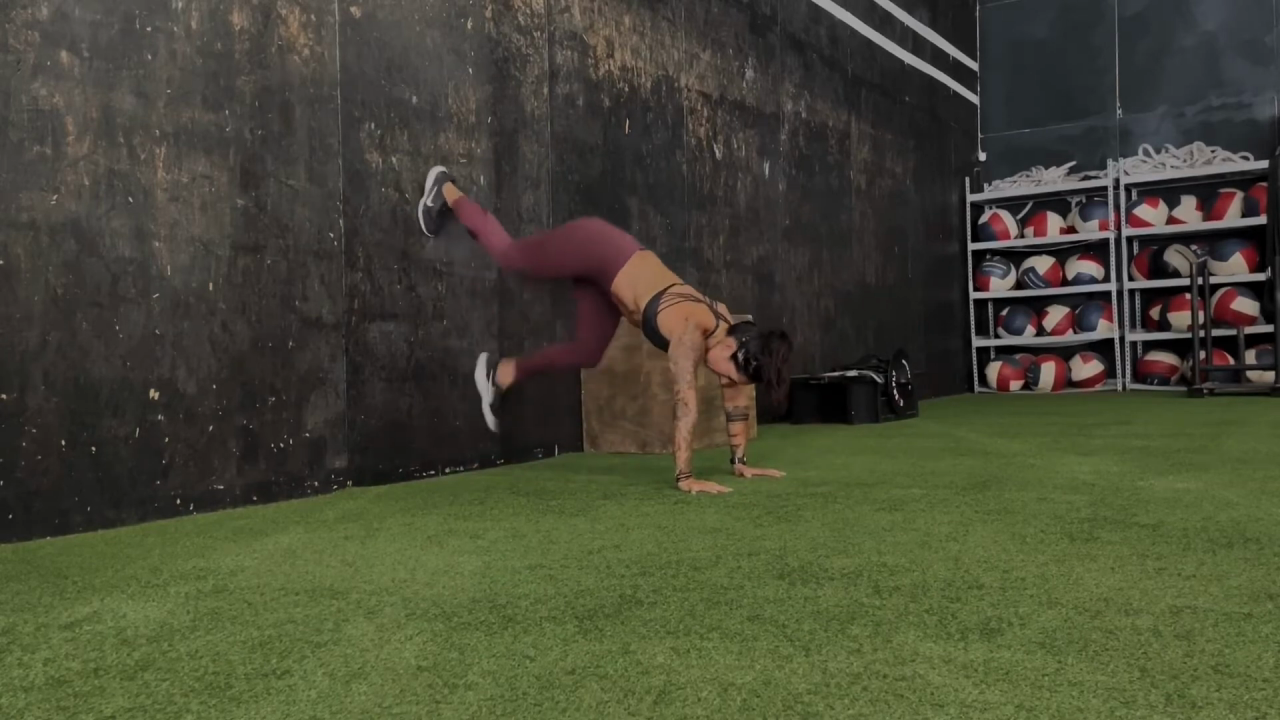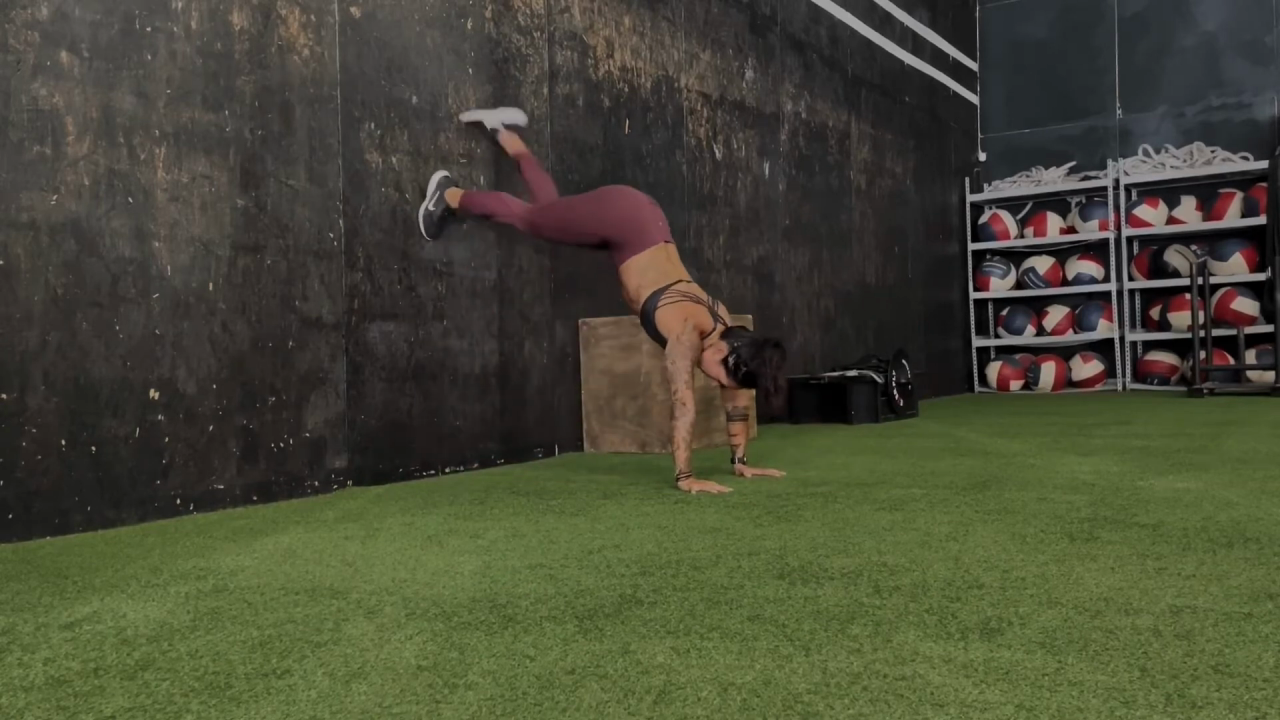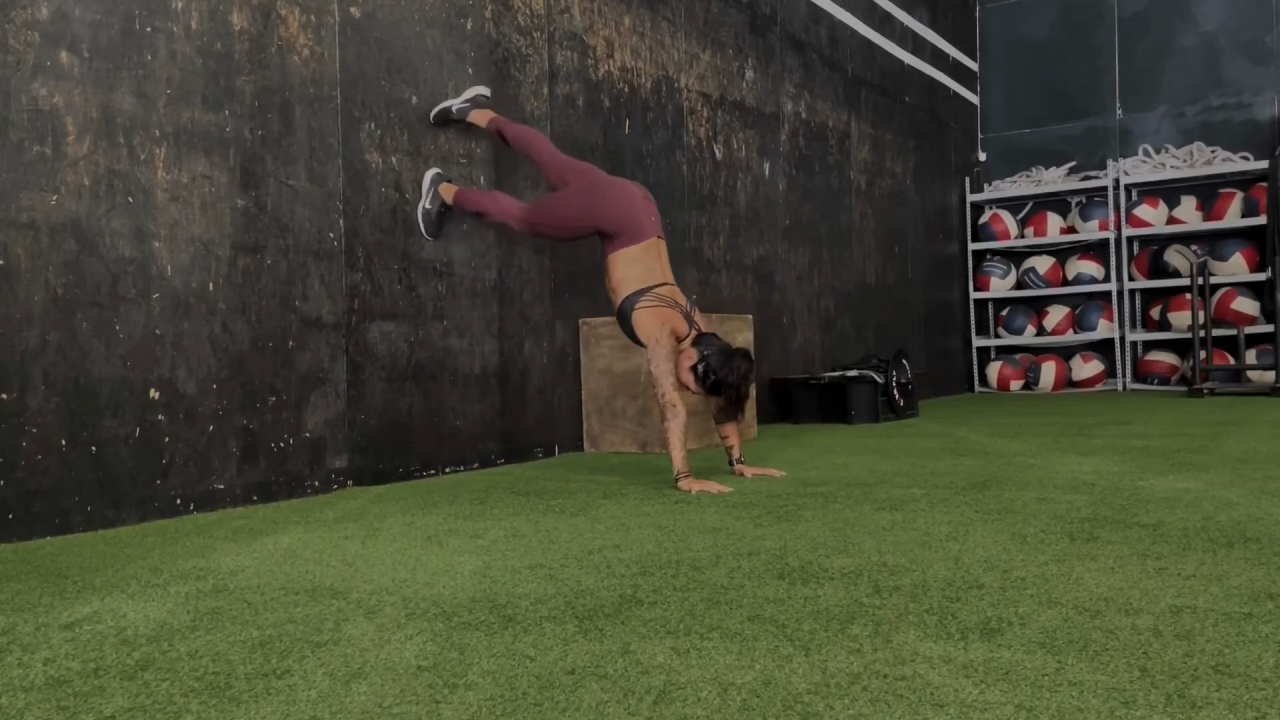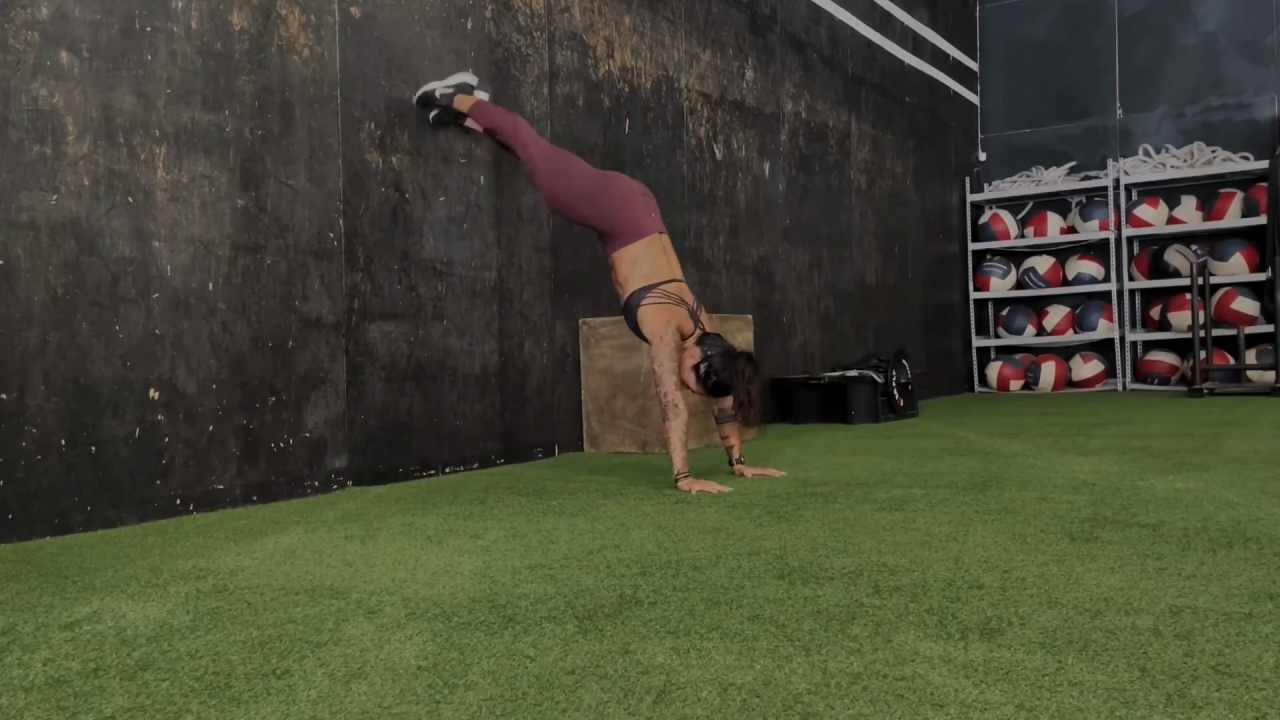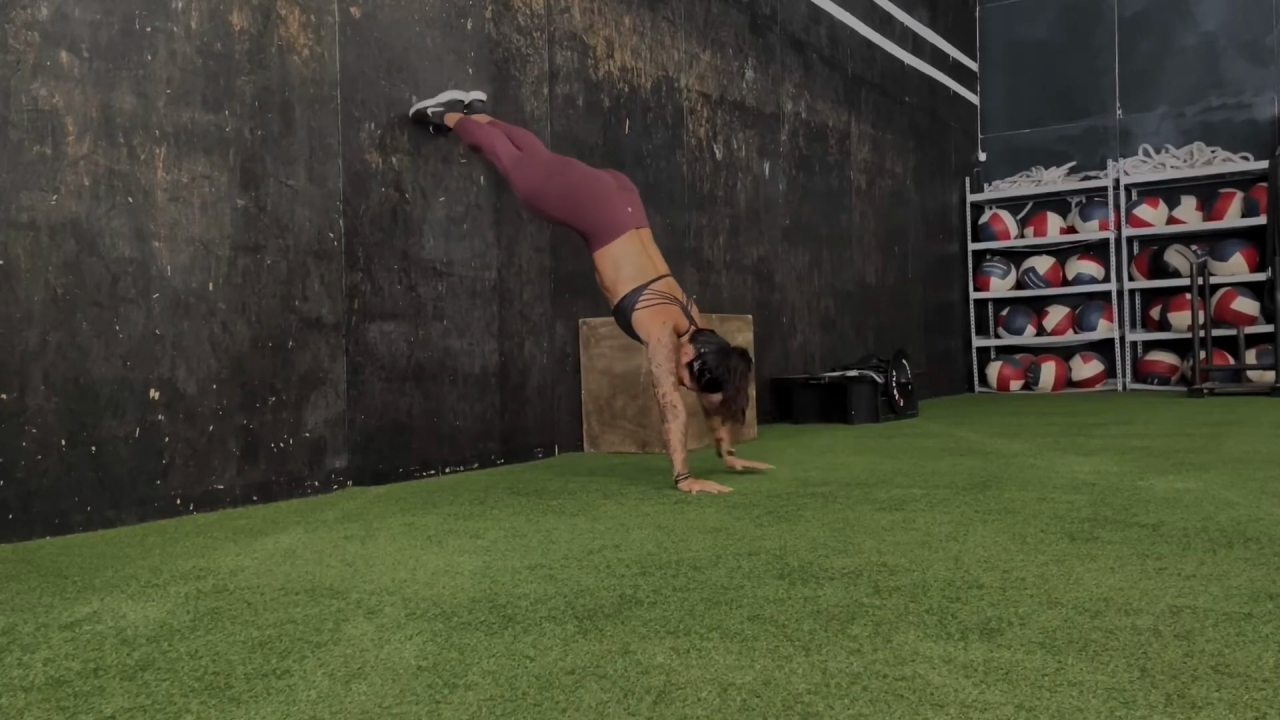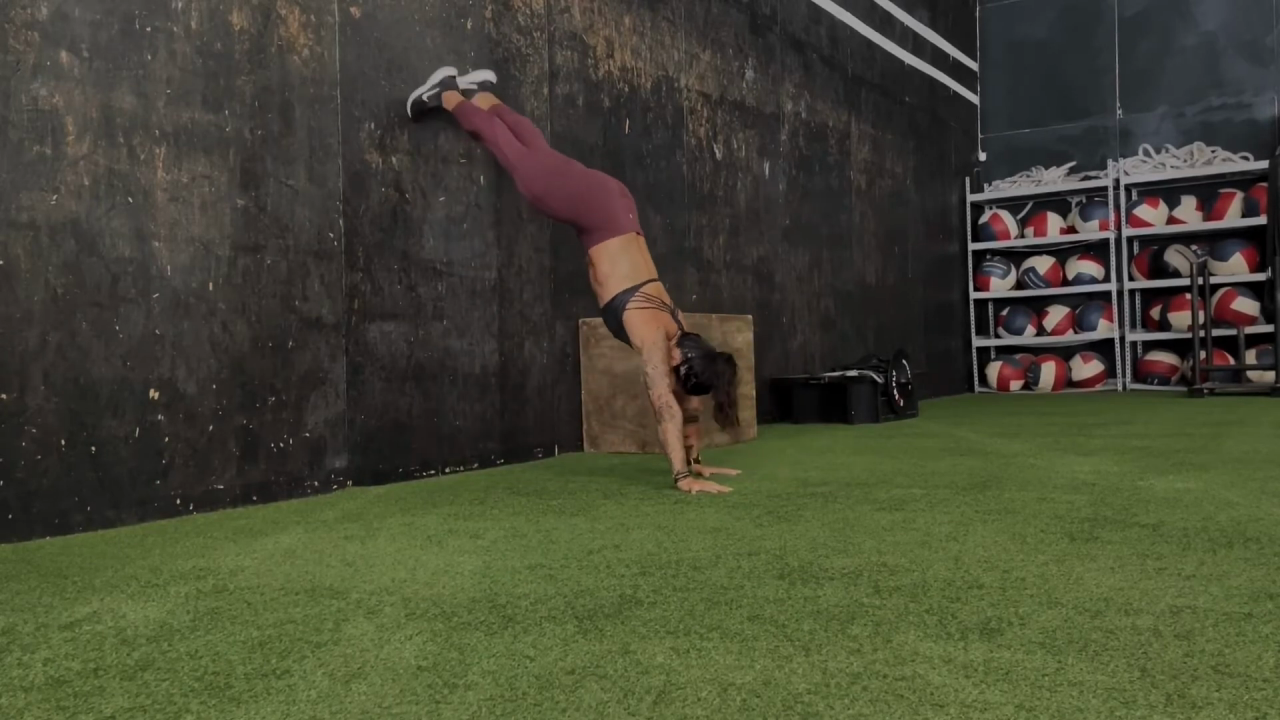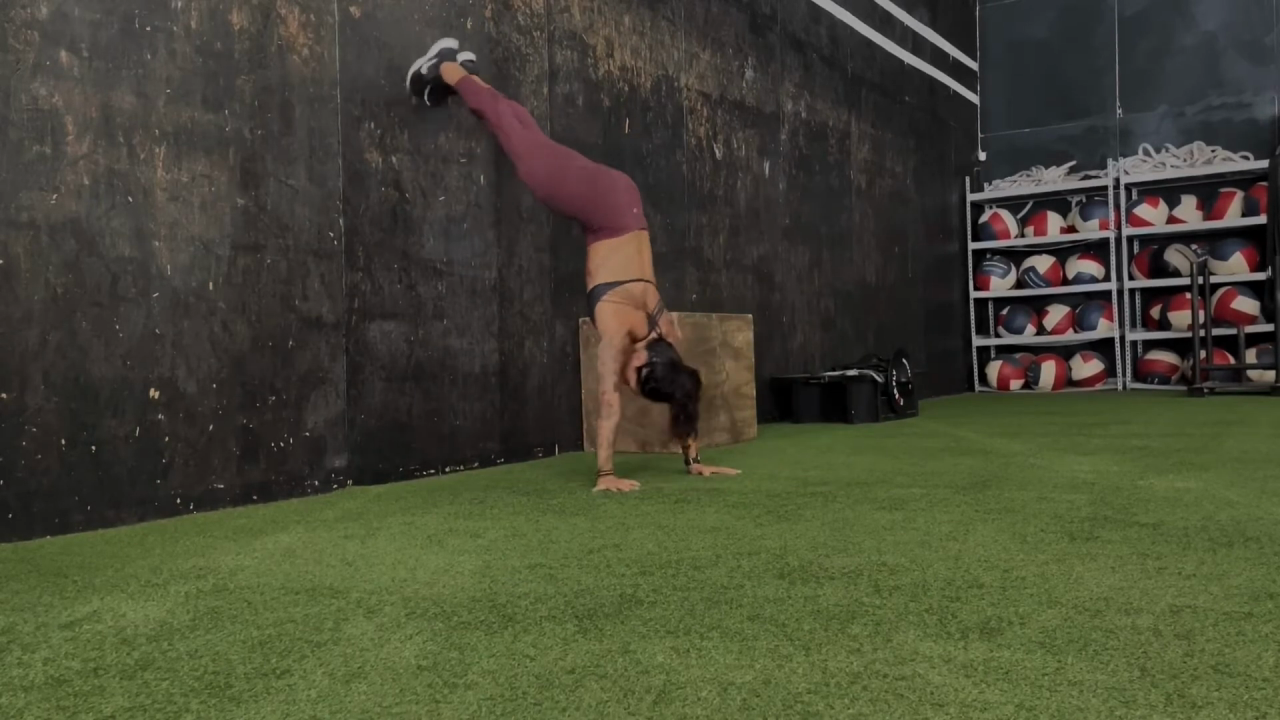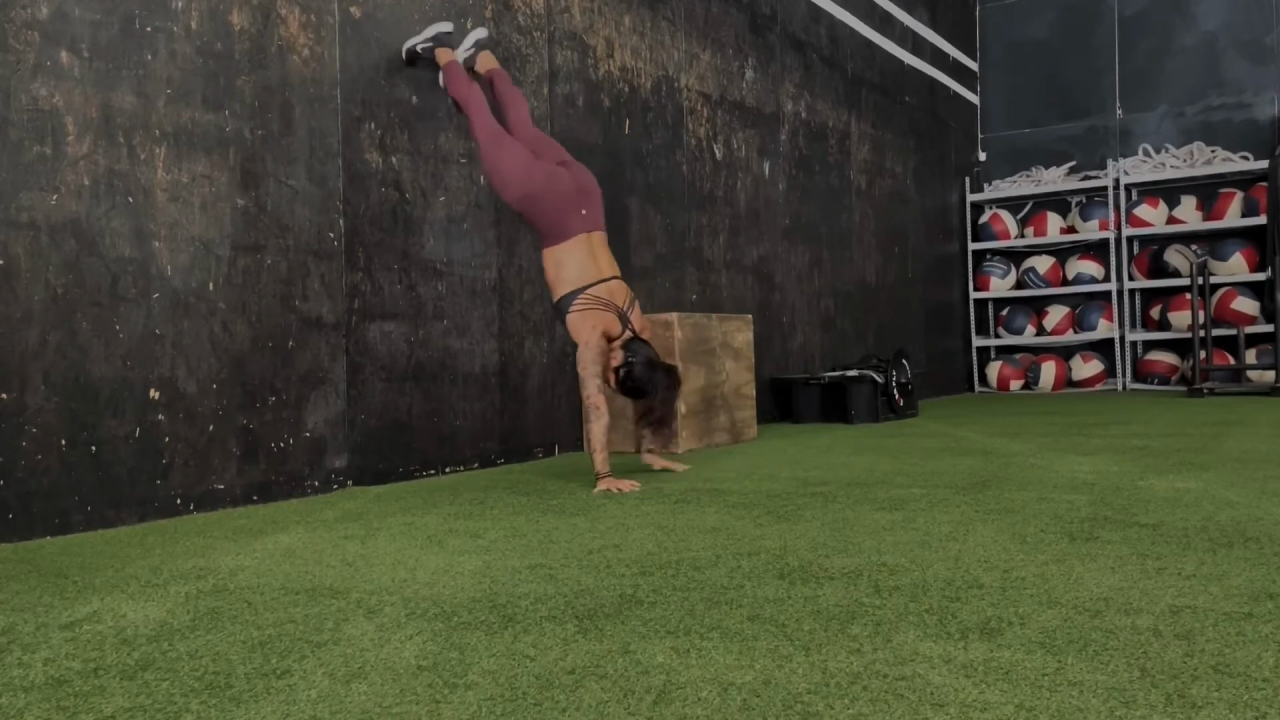
dt=0.4s
person 1, frame 1
left shoulder: (727, 327)
right shoulder: (692, 333)
left elbow: (737, 399)
right elbow: (686, 405)
left wrist: (740, 461)
right wrist: (685, 477)
left hip: (611, 262)
right hip: (596, 246)
left knee: (585, 354)
right knee: (508, 253)
left ankle: (503, 373)
right ankle: (446, 190)
person 1, frame 2
left shoulder: (726, 331)
right shoulder: (689, 332)
left elbow: (735, 400)
right elbow: (683, 404)
left wrist: (741, 461)
right wrist: (686, 477)
left hip: (640, 217)
right hip: (622, 215)
left knee: (551, 207)
right knee: (526, 216)
left ankle: (505, 133)
right ankle: (449, 195)
person 1, frame 3
left shoulder: (701, 333)
right shoulder: (663, 335)
left elbow: (722, 402)
right elbow: (671, 405)
left wrist: (738, 462)
right wrist: (684, 477)
left hip: (632, 206)
right hip: (616, 209)
left knee: (554, 162)
right knee: (521, 219)
left ankle: (477, 112)
right ankle: (444, 195)
person 1, frame 4
left shoulder: (705, 334)
right shoulder: (668, 330)
left elbow: (723, 400)
right elbow: (672, 404)
left wrist: (738, 461)
right wrist: (684, 476)
left hip: (633, 206)
right hip: (618, 209)
left knee: (550, 158)
right knee: (540, 157)
left ankle: (477, 110)
right ankle: (459, 98)
person 1, frame 5
left shoulder: (693, 325)
right shoulder: (662, 327)
left elbow: (709, 394)
right elbow: (671, 404)
left wrist: (727, 453)
right wrist: (683, 477)
left hip: (618, 194)
right hip: (599, 204)
left knee: (547, 164)
right knee: (518, 168)
left ankle: (477, 113)
right ankle: (453, 114)
person 1, frame 6
left shoulder: (677, 332)
right shoulder: (653, 332)
left elbow: (687, 402)
right elbow: (667, 406)
left wrist: (695, 463)
right wrist: (683, 476)
left hip: (611, 203)
right hip: (598, 209)
left knee: (543, 156)
right knee: (518, 158)
left ankle: (482, 94)
right ankle: (448, 94)
person 1, frame 7
left shoulder: (664, 333)
right shoulder: (621, 329)
left elbow: (680, 395)
right elbow: (608, 402)
left wrist: (695, 462)
right wrist: (605, 474)
left hip: (617, 194)
right hip: (604, 200)
left knee: (534, 141)
right knee: (520, 141)
left ankle: (466, 74)
right ankle: (445, 65)
person 1, frame 8
left shoulder: (635, 328)
right shoulder: (595, 331)
left elbow: (647, 394)
right elbow: (595, 406)
left wrist: (650, 452)
right wrist: (604, 477)
left hip: (579, 191)
right hip: (557, 203)
left knee: (523, 130)
right knee: (488, 127)
left ankle: (480, 56)
right ankle: (444, 49)
